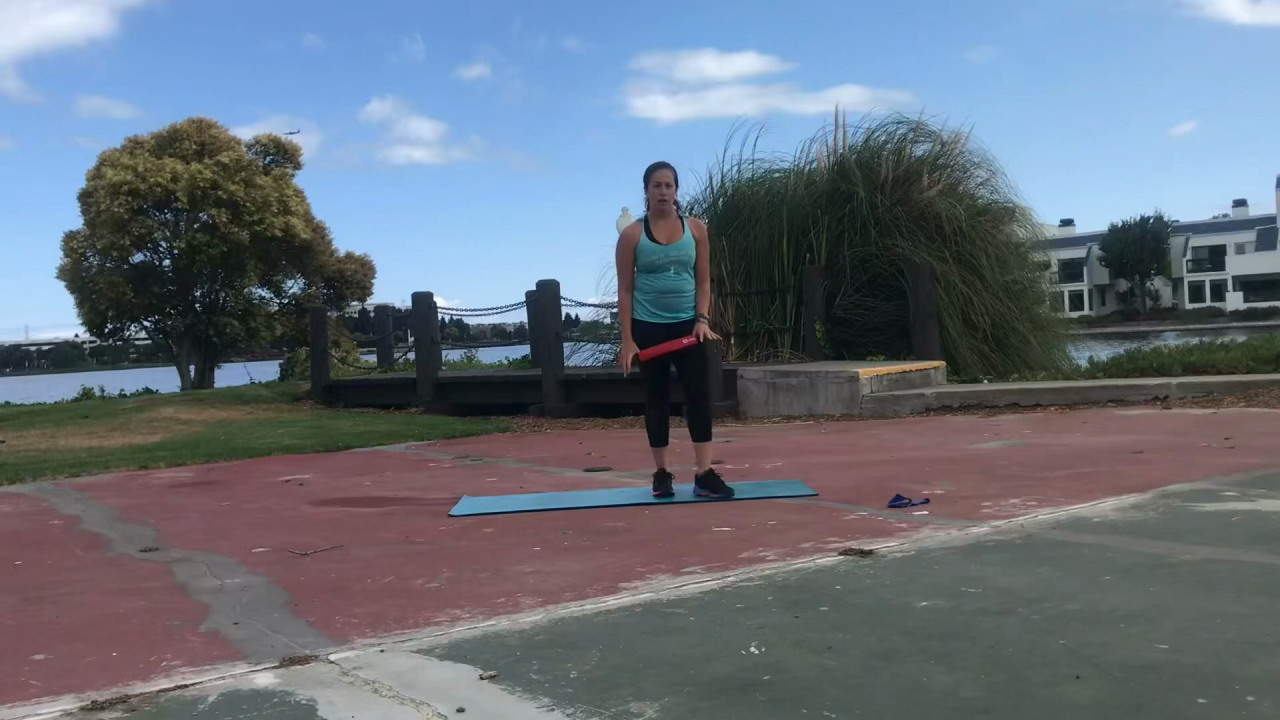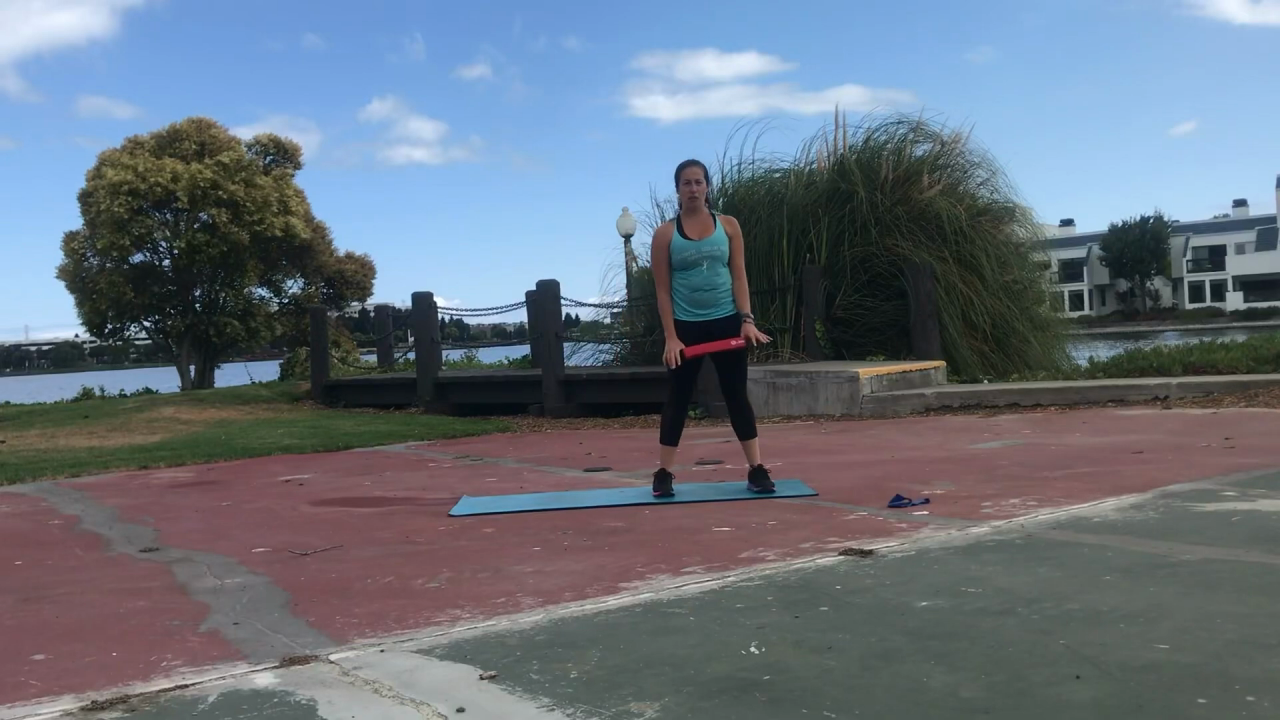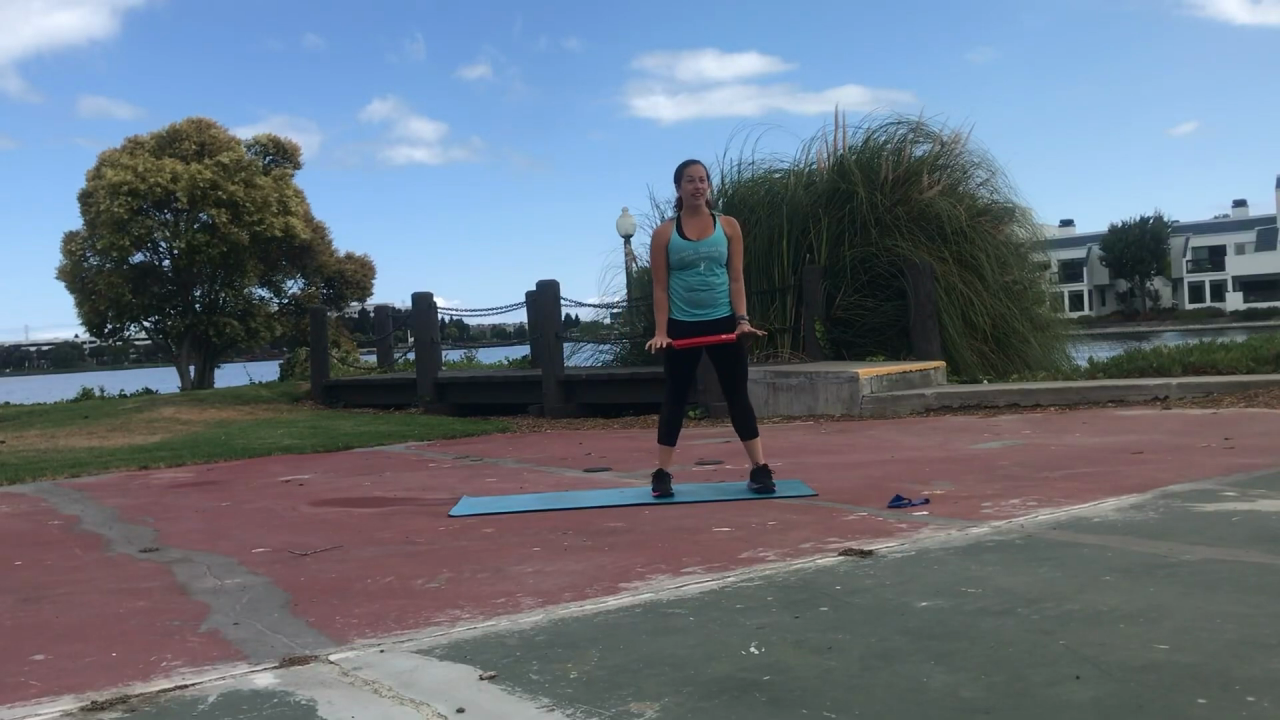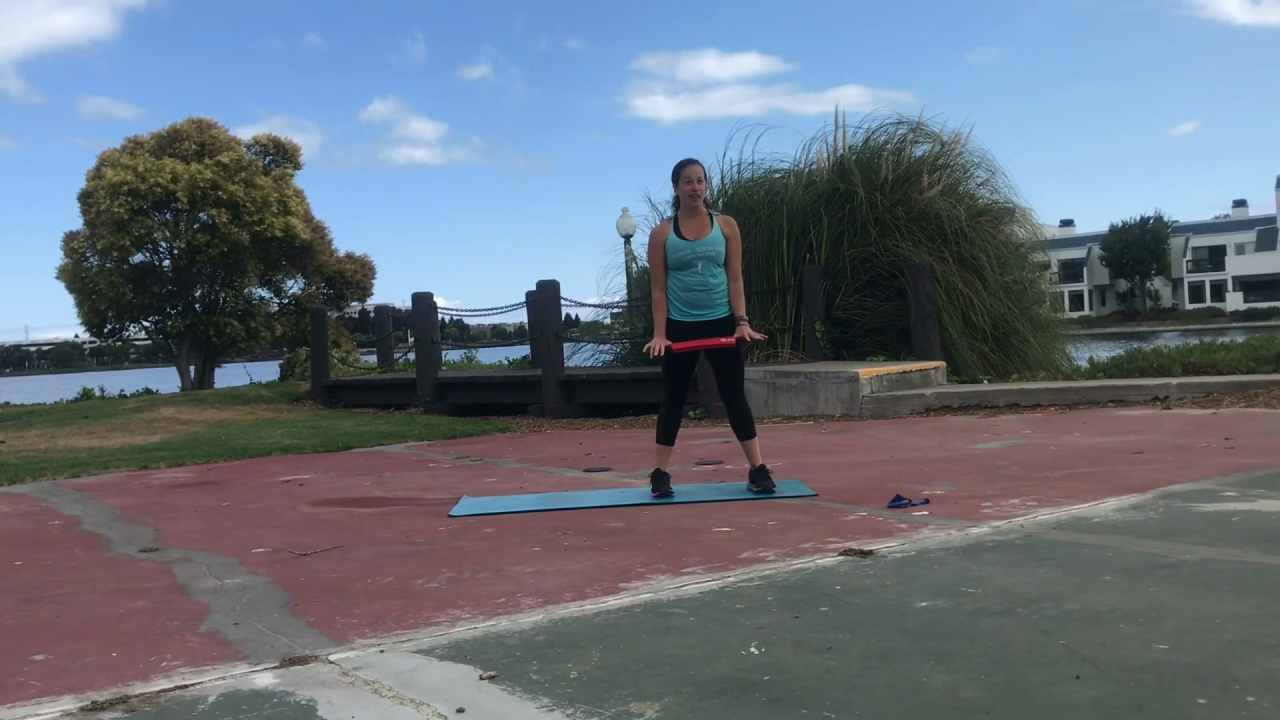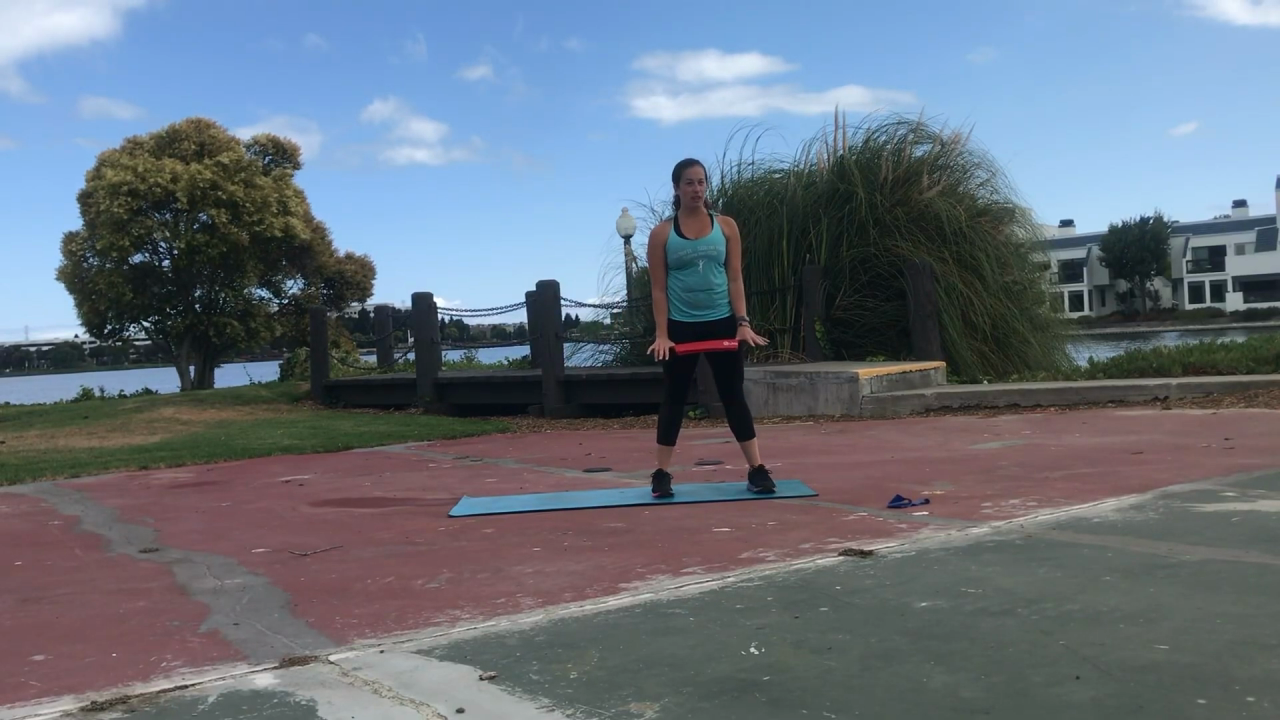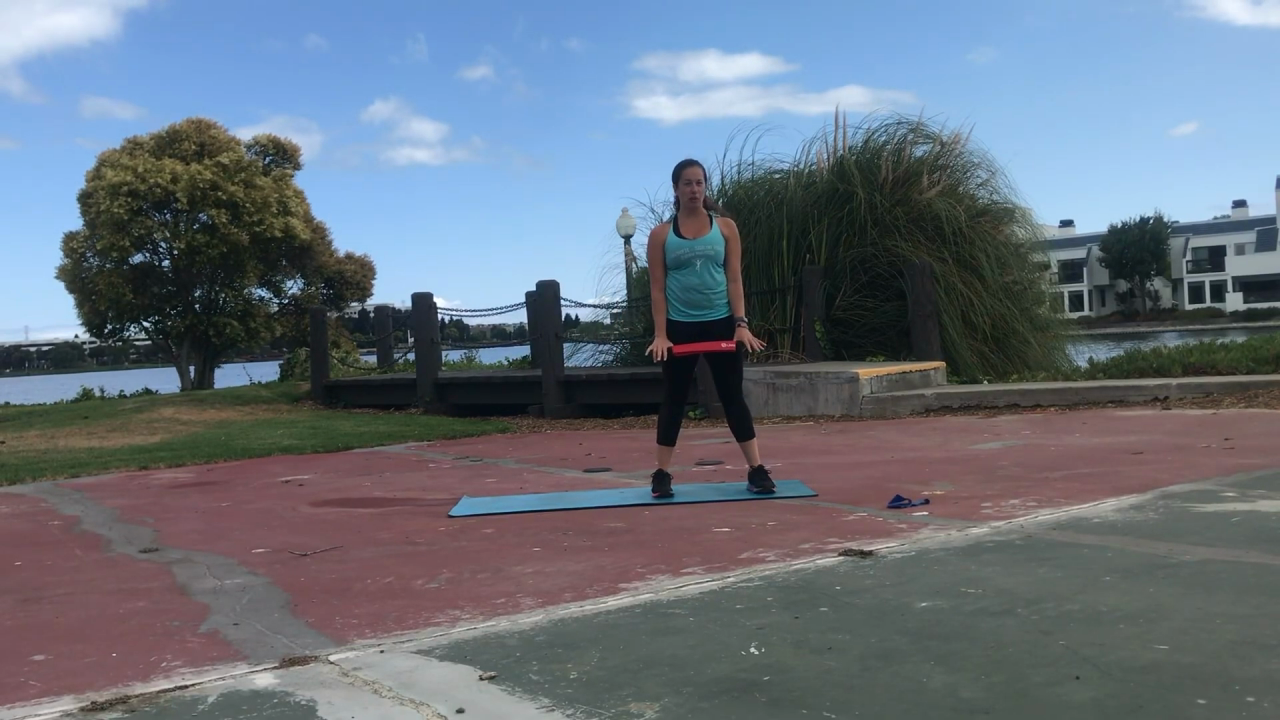
dt=0.7s
person 1, frame 1
left shoulder: (696, 229)
right shoulder: (632, 234)
left elbow: (703, 281)
right elbow: (625, 289)
left wrist: (702, 319)
right wrist: (627, 338)
left hip: (687, 324)
right hip: (649, 328)
left knee: (699, 395)
right knee: (657, 399)
left ankle: (704, 474)
right ankle: (661, 473)
person 1, frame 2
left shoulder: (728, 225)
right shoulder: (665, 234)
left elbow: (738, 277)
right elbow: (663, 290)
left wrist: (746, 320)
right wrist: (671, 336)
left hip: (726, 322)
right hip: (687, 327)
left knee: (736, 394)
right knee: (678, 398)
left ankle: (756, 469)
right ankle: (663, 473)
person 1, frame 3
left shoulder: (728, 226)
right shoulder: (664, 232)
left elbow: (736, 278)
right elbow: (660, 287)
left wrist: (742, 319)
right wrist: (661, 331)
left hip: (723, 322)
right hip: (682, 326)
left knee: (737, 394)
right knee: (675, 397)
left ankle: (759, 468)
right ankle: (662, 473)
person 1, frame 4
left shoulder: (726, 226)
right shoulder: (662, 233)
left elbow: (735, 278)
right elbow: (658, 288)
left wrist: (742, 321)
right wrist: (659, 333)
left hip: (721, 322)
right hip: (680, 326)
left knee: (734, 395)
right knee: (673, 398)
left ankle: (758, 469)
right ankle: (660, 473)
person 1, frame 5
left shoulder: (726, 226)
right shoulder: (662, 233)
left elbow: (735, 279)
right elbow: (658, 288)
left wrist: (743, 322)
right wrist: (662, 334)
left hip: (721, 323)
right hip: (681, 326)
left knee: (733, 395)
right knee: (674, 398)
left ankle: (757, 469)
right ankle: (661, 474)
person 1, frame 6
left shoulder: (725, 227)
right shoulder: (661, 234)
left elbow: (734, 279)
right elbow: (657, 288)
left wrist: (741, 323)
right wrist: (660, 334)
left hip: (720, 323)
right hip: (679, 326)
left knee: (733, 396)
right knee: (674, 399)
left ankle: (757, 470)
right ankle: (661, 474)
